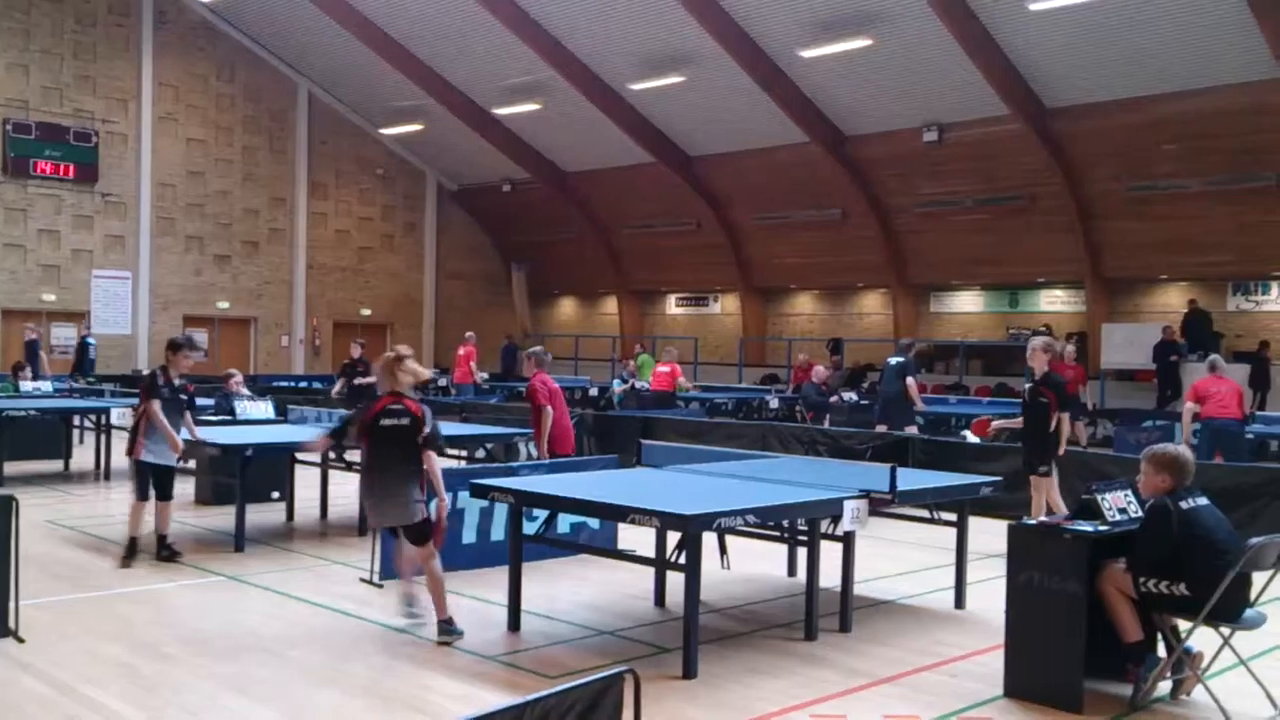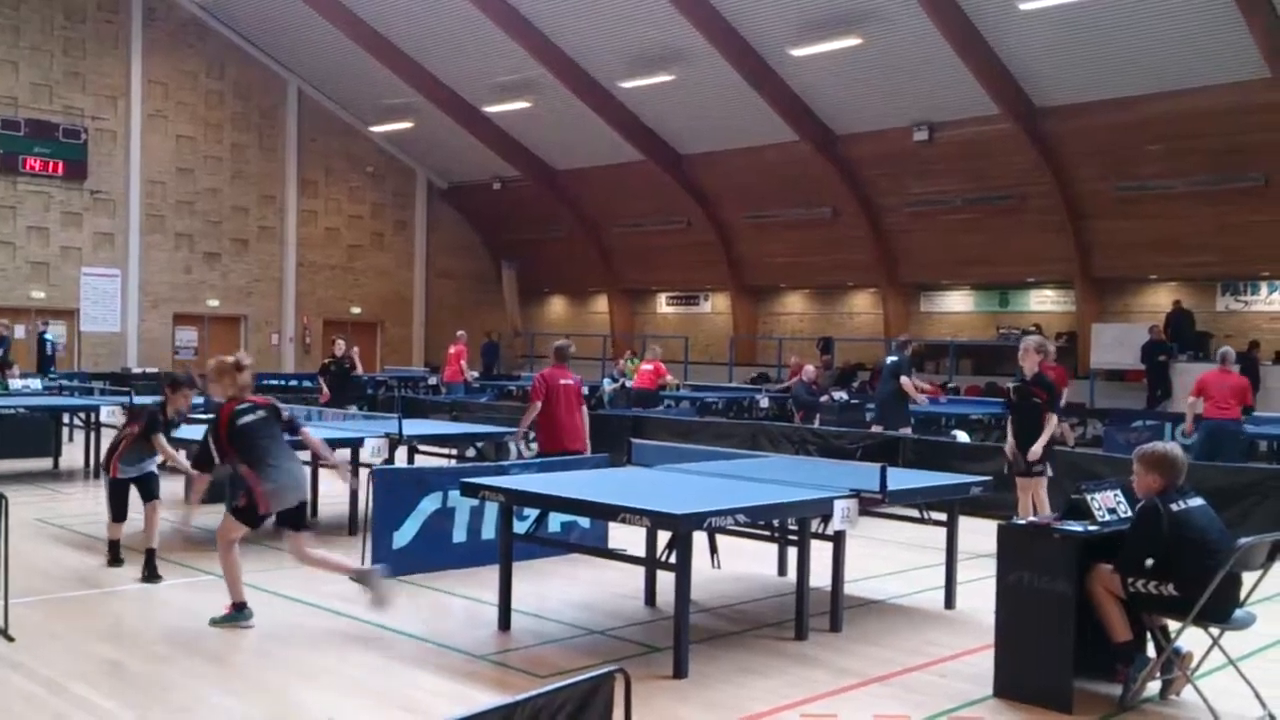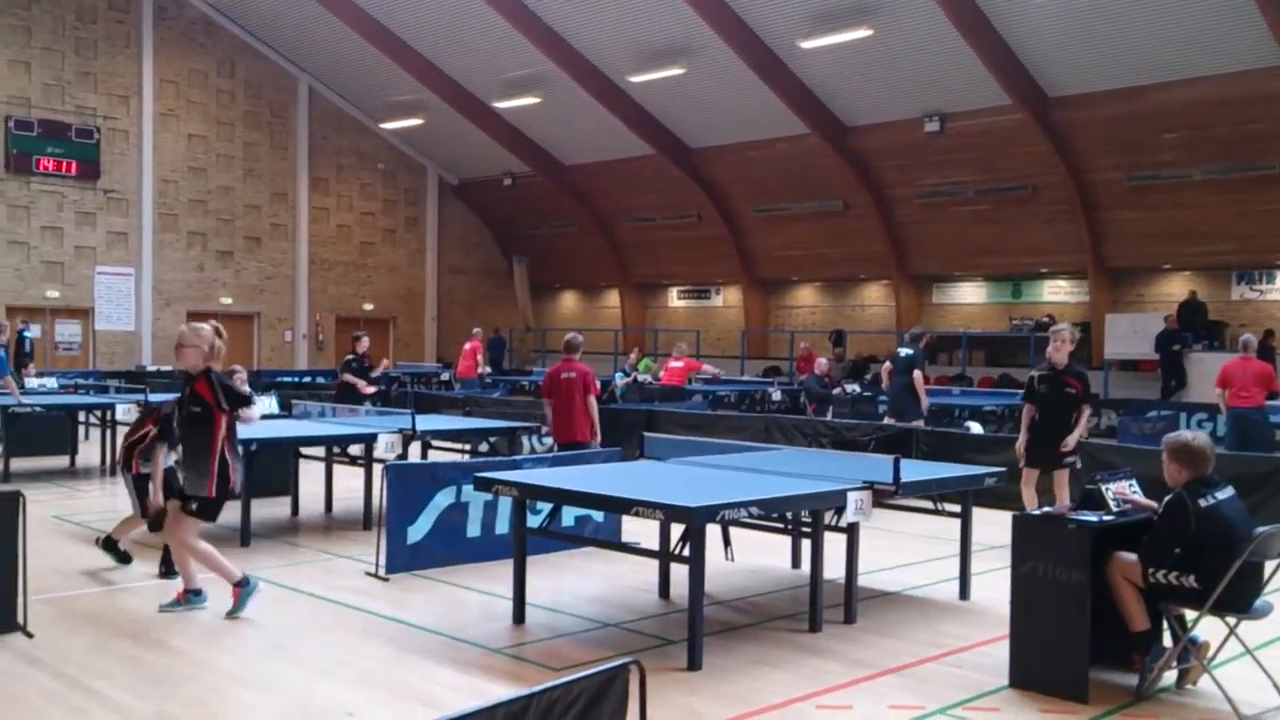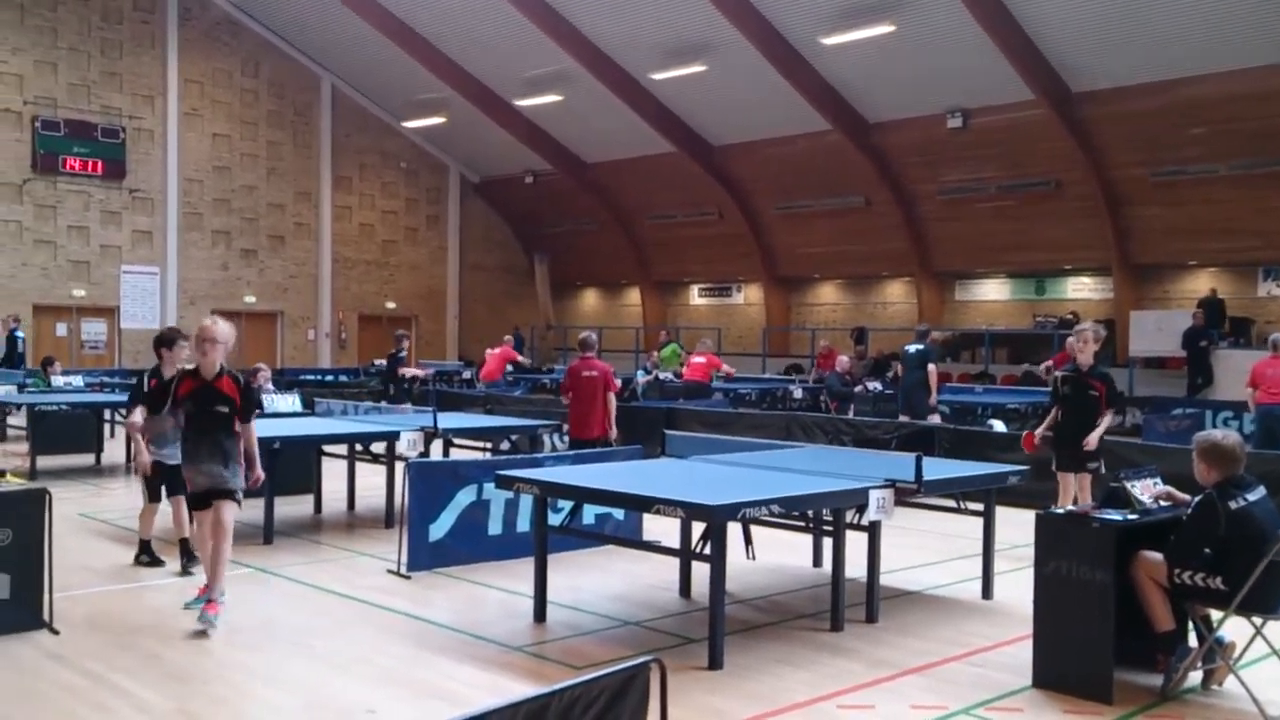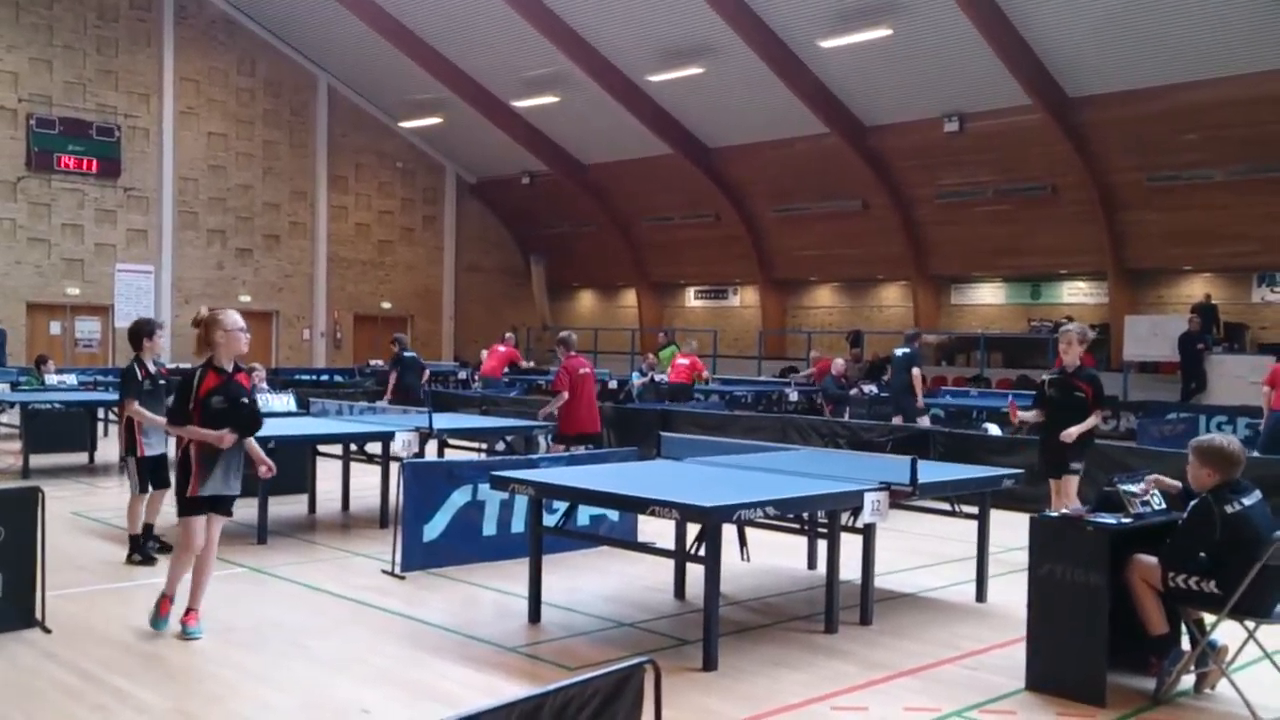
dt=0.4s
person 1, frame 1
left shoulder: (368, 411)
right shoulder: (420, 412)
left elbow: (331, 439)
right elbow: (429, 457)
left wrist: (315, 445)
right wrist: (442, 496)
left hip: (375, 499)
right hip: (407, 497)
left knee: (405, 542)
right knee: (428, 556)
left ankle: (409, 597)
right ankle: (444, 622)
person 1, frame 2
left shoulder: (220, 421)
right shoulder: (268, 405)
left elbow: (205, 473)
right elbow: (305, 434)
left wrist: (189, 509)
right wrist: (335, 462)
left hip: (266, 489)
right hip: (295, 482)
left knee: (226, 537)
right knee: (302, 551)
left ankle: (239, 608)
right ankle: (365, 573)
person 1, frame 3
left shoulder: (215, 383)
right shoulder: (188, 387)
left elbow: (249, 408)
left wrist: (245, 415)
left hip: (213, 475)
right hip: (195, 473)
left knee: (185, 539)
right knee: (172, 529)
left ankle: (241, 583)
right ankle: (192, 593)
person 1, frame 4
left shoulder: (237, 384)
right shoulder: (179, 382)
left elbow: (247, 424)
right elbow: (149, 406)
left wrist: (256, 464)
right wrist: (136, 424)
left hip: (228, 468)
right hip: (195, 468)
left knee: (223, 526)
right knee: (203, 530)
left ankle: (213, 603)
right ankle: (213, 583)
person 1, frame 5
left shoulder: (243, 379)
right shoulder: (196, 378)
right elbow: (174, 425)
left wrist: (259, 457)
right wrist: (210, 436)
left hip: (228, 472)
right hip: (196, 469)
left knee: (210, 543)
right knee: (194, 542)
left ankle: (192, 612)
right ankle: (166, 597)
person 2, frame 1
left shoulder: (1161, 507)
right shoulder: (1198, 501)
left elbow: (1139, 564)
left wrist: (1124, 564)
right wrist: (1130, 563)
left hip: (1207, 596)
right hip: (1233, 595)
left knee: (1109, 577)
right knee: (1151, 581)
left ankle: (1144, 663)
right ankle: (1179, 656)
person 2, frame 2
left shoulder: (1152, 508)
right shoulder: (1193, 500)
left elbow: (1126, 564)
left hip: (1196, 597)
right hip: (1224, 596)
left knee: (1098, 577)
right knee: (1142, 580)
left ankle: (1133, 664)
right ankle: (1169, 655)
person 2, frame 3
left shoulder: (1181, 500)
right shoulder: (1222, 489)
left elbow: (1150, 556)
right wrist: (1152, 507)
left hip: (1216, 588)
right hip: (1244, 586)
left knee: (1117, 564)
right knee: (1164, 568)
left ankle: (1151, 652)
right ankle: (1186, 645)
person 2, frame 4
left shoulder: (1211, 502)
right shoulder: (1253, 488)
left elbow: (1176, 555)
right wrist: (1184, 500)
left hip: (1243, 590)
left knee: (1142, 563)
right knee: (1187, 569)
left ankle: (1175, 653)
right ankle: (1212, 645)
person 2, frame 5
left shoulder: (1206, 508)
right shoulder: (1248, 491)
left elbow: (1171, 558)
right wrist: (1172, 487)
left hip: (1238, 593)
left knee: (1136, 566)
right knee: (1182, 571)
left ankle: (1169, 656)
right ankle: (1205, 649)
person 3, frame 1
left shoulder: (186, 387)
right shoulder: (155, 378)
right elbow: (154, 410)
left wrist: (196, 437)
right wrist: (173, 437)
left hip: (166, 450)
right hip: (144, 447)
left knee: (165, 500)
right knee: (141, 498)
left ankle: (162, 545)
right ankle: (131, 547)
person 3, frame 2
left shoulder: (177, 416)
right shoulder: (152, 413)
right elbow: (162, 447)
right wrist: (191, 470)
left hip: (145, 463)
right hip: (121, 463)
left knee: (154, 505)
right knee: (118, 517)
left ankle: (150, 561)
right ankle: (113, 547)
person 3, frame 3
right shoulder: (170, 415)
right elbow: (159, 452)
left hip: (159, 458)
right hip: (136, 460)
right knee: (144, 515)
left ankle: (167, 559)
right ankle: (109, 541)
person 3, frame 4
right shoulder: (146, 381)
left hip: (176, 451)
right hip: (151, 452)
left knee: (179, 499)
right knee: (153, 503)
left ankle: (186, 552)
right ankle: (143, 550)
person 3, frame 5
left shoulder: (160, 372)
right shoulder: (132, 371)
left elbow: (170, 402)
right elbow: (132, 409)
right wrist: (165, 423)
left hip: (158, 442)
right hip: (137, 443)
left knee: (162, 489)
right knee: (139, 494)
left ankle: (148, 535)
right ankle: (135, 548)
person 4, frame 1
left shoulder: (1056, 384)
right shoulder: (1029, 386)
left elbow: (1064, 417)
left wrist: (1061, 446)
right wrist: (1001, 423)
left hip: (1047, 446)
right hip: (1030, 445)
left knee: (1050, 492)
right knee: (1036, 491)
person 4, frame 2
left shoulder: (1047, 385)
right shoulder: (1015, 386)
left elbow: (1053, 419)
left wrist: (1040, 444)
right wrist: (1010, 438)
left hip: (1038, 449)
right hip: (1019, 446)
left knee: (1039, 493)
right knee: (1023, 492)
person 4, frame 3
left shoulder: (1079, 376)
right shoulder: (1038, 374)
left elbow: (1085, 409)
right elbow: (1029, 407)
left wrist: (1076, 434)
right wrist: (1022, 435)
left hip: (1064, 440)
right hip: (1038, 436)
left knee: (1061, 486)
right knee: (1027, 483)
person 4, frame 4
left shoulder: (1103, 378)
right shoulder: (1062, 375)
left elbow: (1108, 413)
left wrist: (1097, 433)
right wrist: (1043, 428)
left hip: (1087, 442)
right hip: (1064, 439)
left knee: (1083, 488)
right knee: (1067, 490)
person 4, frame 5
left shoulder: (1091, 379)
right shoulder: (1049, 378)
left elbow: (1097, 415)
right elbow: (1040, 413)
left wrist: (1077, 429)
right wrist: (1022, 416)
left hip: (1076, 444)
right hip: (1051, 443)
left knee: (1068, 493)
right knee: (1056, 495)
